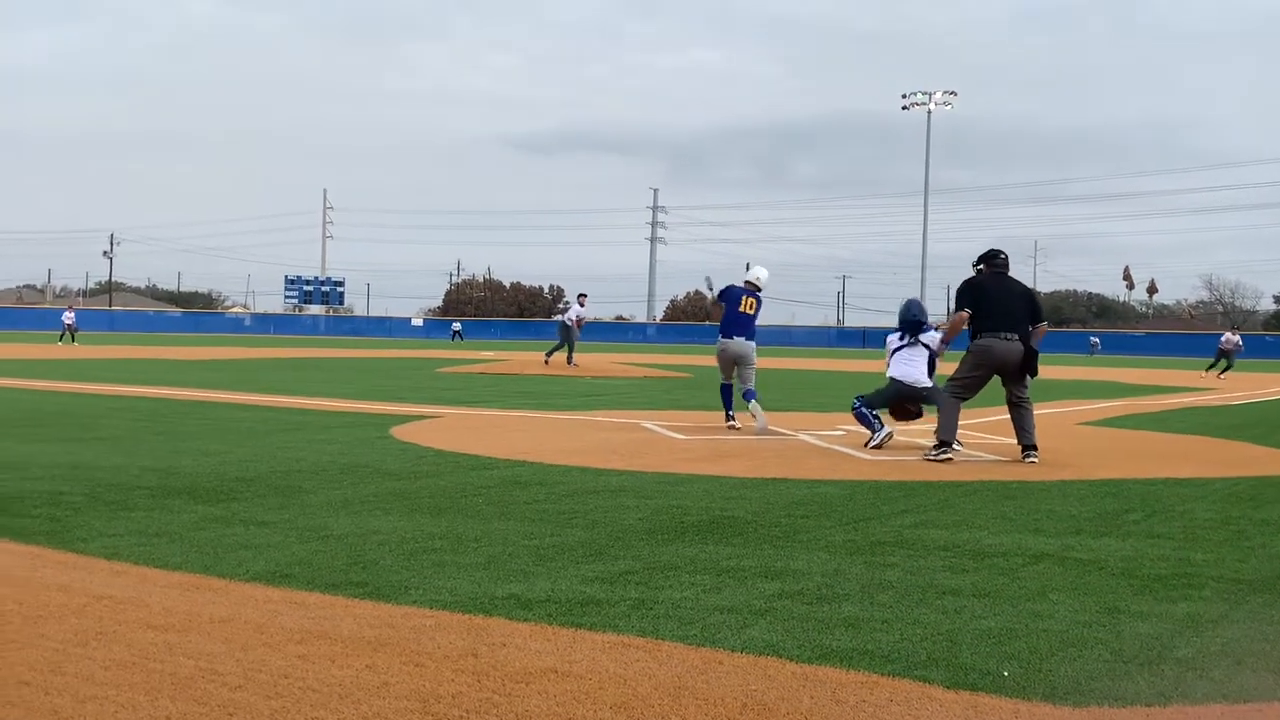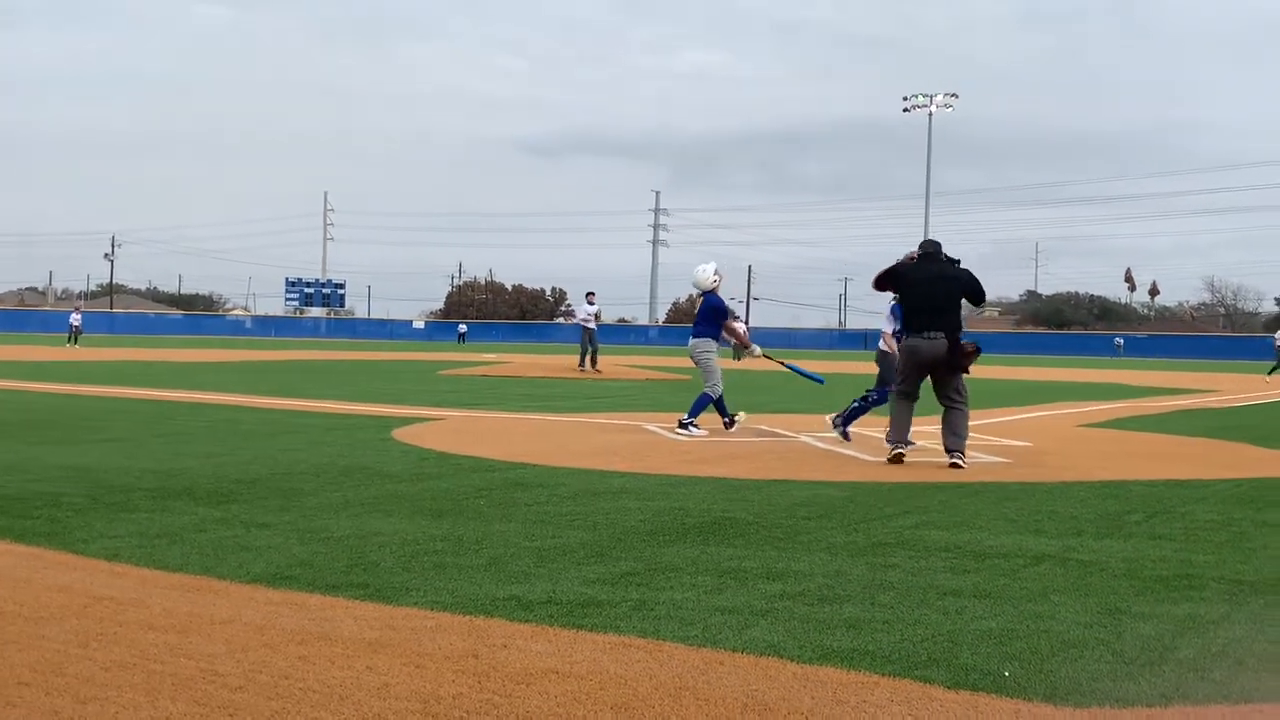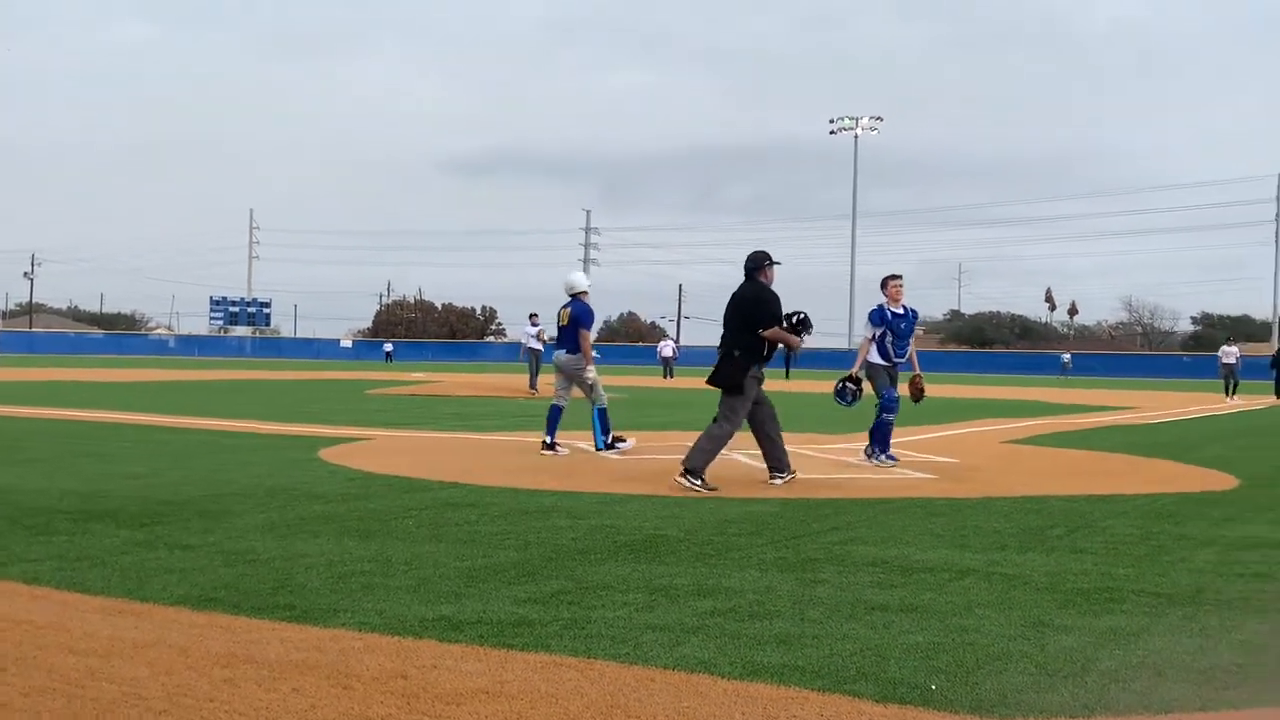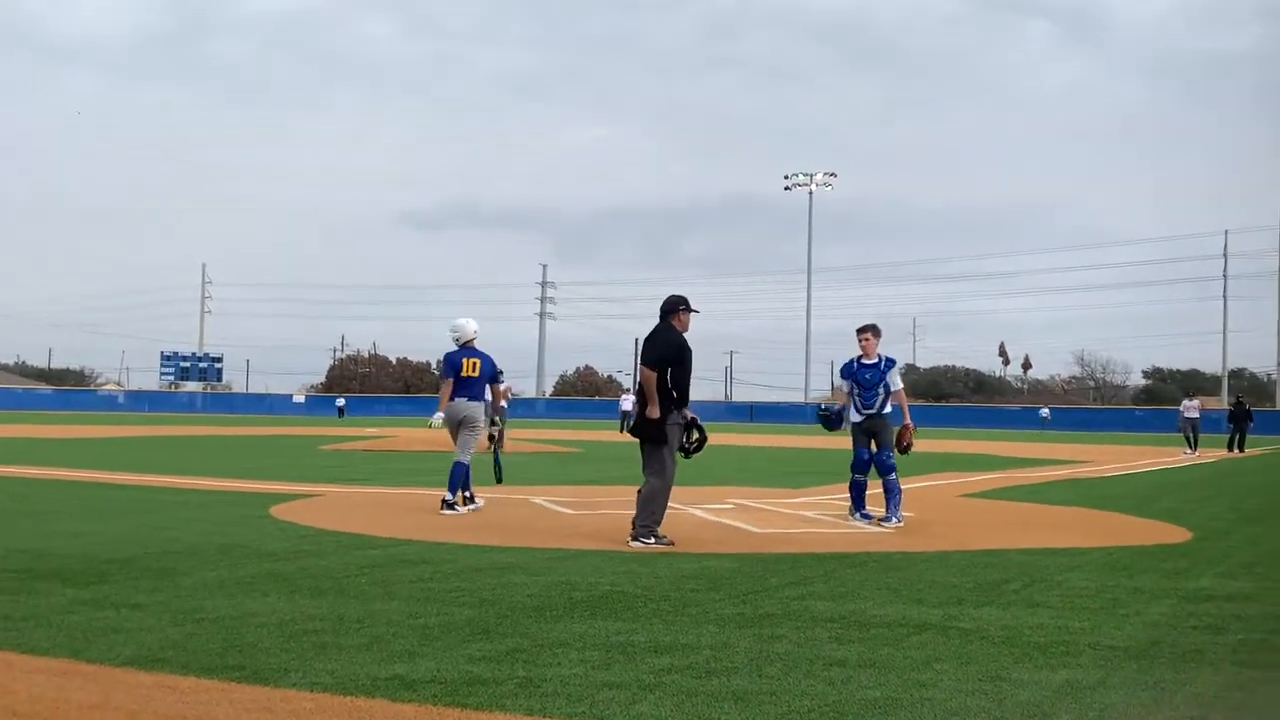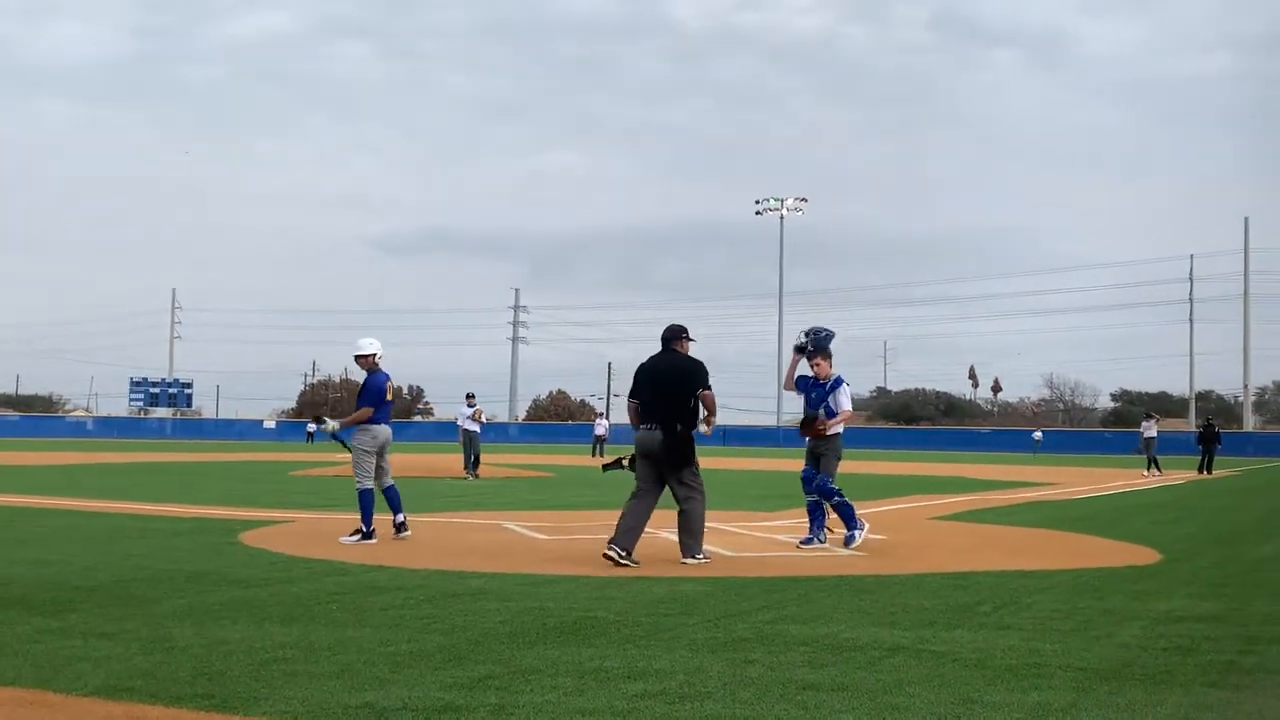
dt=0.7s
person 1, frame 1
left shoulder: (973, 284)
right shoulder: (1025, 290)
left elbow: (961, 317)
right elbow: (1041, 328)
left wrist: (944, 342)
right wrist: (1027, 352)
left hip: (986, 346)
right hip: (1018, 348)
left knee: (953, 392)
right knee: (1020, 399)
left ankle: (943, 446)
right ankle: (1030, 449)
person 1, frame 2
left shoulder: (905, 272)
right shoulder: (959, 274)
left elbow: (876, 283)
right elbow: (980, 300)
left hip: (912, 344)
right hip: (946, 345)
left knee: (903, 396)
right knee: (956, 401)
left ankle: (898, 443)
right ankle: (956, 452)
person 1, frame 3
left shoulder: (741, 293)
right shoulder: (765, 295)
right elbow: (769, 332)
left wrist: (782, 336)
right wrist: (791, 340)
left hip: (732, 363)
right hip: (743, 367)
left knee: (765, 415)
right knee: (727, 422)
left ankle: (779, 470)
right ankle: (691, 471)
person 1, frame 4
left shoulder: (658, 335)
right shoulder: (671, 337)
right elbow: (648, 371)
left wrist: (683, 408)
right wrist: (654, 406)
left hip: (653, 413)
right hip: (661, 415)
left knee: (654, 473)
right knee: (661, 475)
left ankle: (641, 528)
right ankle: (644, 533)
person 1, frame 5
left shoulder: (645, 366)
right shoulder: (691, 364)
left elbow: (632, 405)
right elbow: (705, 393)
left wrist: (641, 432)
right wrist: (711, 416)
left hip: (646, 437)
right hip: (674, 440)
left knee: (642, 495)
right knee: (692, 495)
left ankle: (619, 546)
right ankle: (693, 551)
person 2, frame 1
left shoulder: (732, 291)
right shoulder: (758, 300)
left elbow: (715, 302)
left wrist: (715, 294)
left hip: (726, 344)
right hip: (748, 346)
left knee: (727, 380)
right knee: (747, 386)
left ankle: (729, 416)
right ankle: (753, 404)
person 2, frame 2
left shoulder: (704, 297)
right shoulder: (716, 302)
right elbow: (731, 329)
left wrist: (734, 342)
right wrist: (751, 346)
left hip: (698, 344)
right hip: (704, 346)
left knee: (715, 383)
right knee: (713, 387)
left ankle: (728, 419)
right ankle: (686, 422)
person 2, frame 3
left shoulder: (563, 309)
right shoulder: (584, 309)
right elbow: (584, 339)
right wrist: (590, 366)
left hip: (559, 357)
right hip: (575, 359)
left knee: (559, 400)
right knee: (599, 399)
left ankle: (549, 442)
right ankle: (609, 441)
person 2, frame 4
left shoulder: (451, 357)
right shoulder: (487, 360)
left elbow: (447, 386)
right elbow: (497, 391)
left wrist: (440, 412)
right wrist: (495, 416)
left hip: (453, 407)
right hip: (475, 408)
left knee: (462, 453)
right knee: (464, 455)
left ankle: (467, 495)
right ankle: (451, 500)
person 2, frame 5
left shoulder: (372, 380)
right shoulder: (386, 379)
left elbow: (366, 413)
left wrist: (337, 425)
left hip: (369, 433)
right hip: (384, 432)
left knee: (364, 482)
right knee: (385, 480)
left ankle: (367, 531)
right ankle: (400, 523)
person 3, frame 1
left shoulder: (892, 337)
right shoulder: (930, 335)
left hip: (896, 386)
right hip: (922, 391)
left knee: (859, 404)
left ankle: (879, 429)
person 3, frame 2
right shoulder: (895, 306)
right elbow: (886, 335)
right wrist: (898, 355)
left hip: (896, 355)
right hip: (888, 354)
left knee: (879, 395)
left ankle: (840, 421)
person 3, frame 3
left shoulder: (911, 315)
right shoulder: (878, 314)
left elbow: (910, 344)
right elbow: (867, 341)
left wrist: (916, 370)
right wrist: (857, 366)
left hip: (893, 367)
right hip: (876, 366)
left knee: (889, 407)
right knee: (889, 402)
left ankle: (874, 449)
right ankle: (881, 450)
person 3, frame 4
left shoulder: (889, 365)
right shoulder: (850, 367)
left elbow: (898, 392)
right elbow: (846, 394)
left wrist: (907, 418)
left hip: (881, 420)
right hip: (859, 421)
left knee: (885, 463)
right knee: (861, 463)
left ankle: (894, 512)
right ankle: (857, 509)
person 3, frame 5
left shoulder: (839, 385)
right shoulder: (810, 383)
left elbow: (847, 413)
right elbow: (788, 386)
left wrist: (831, 423)
right wrist: (795, 360)
left hip: (830, 441)
right hip: (813, 441)
left knee: (825, 485)
right knee: (809, 485)
left ankle: (855, 525)
right ankle: (817, 533)
